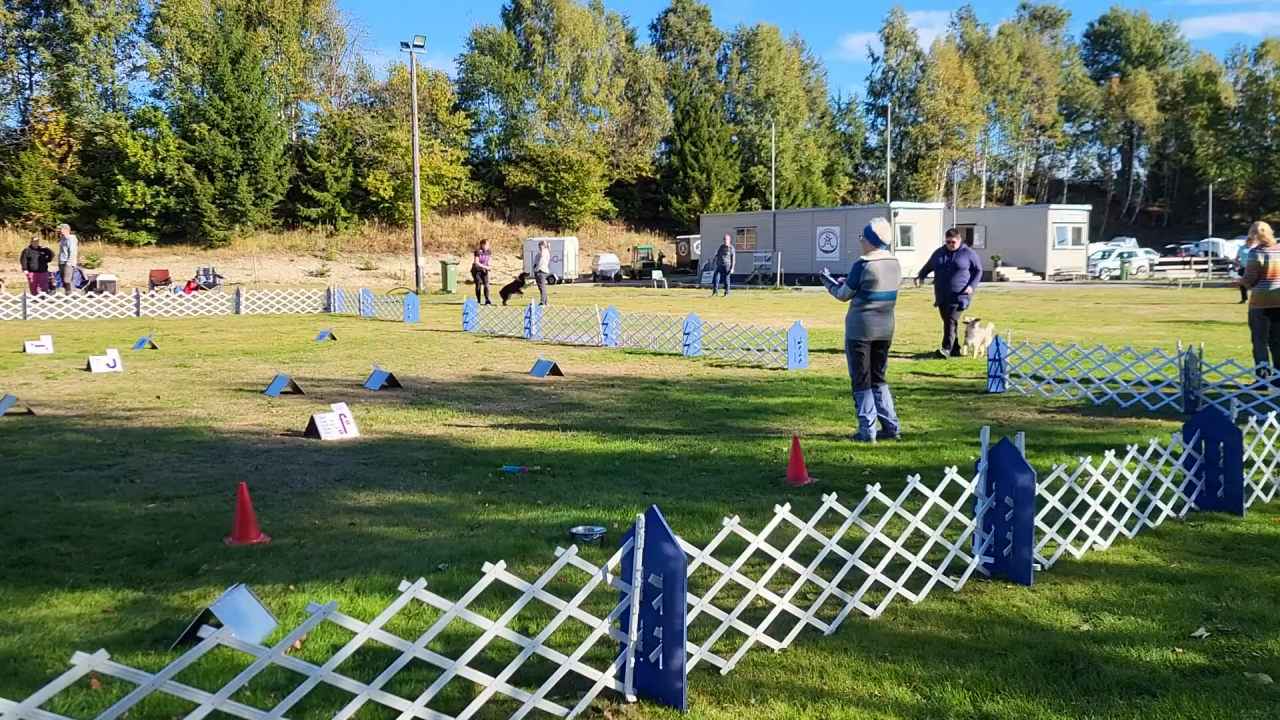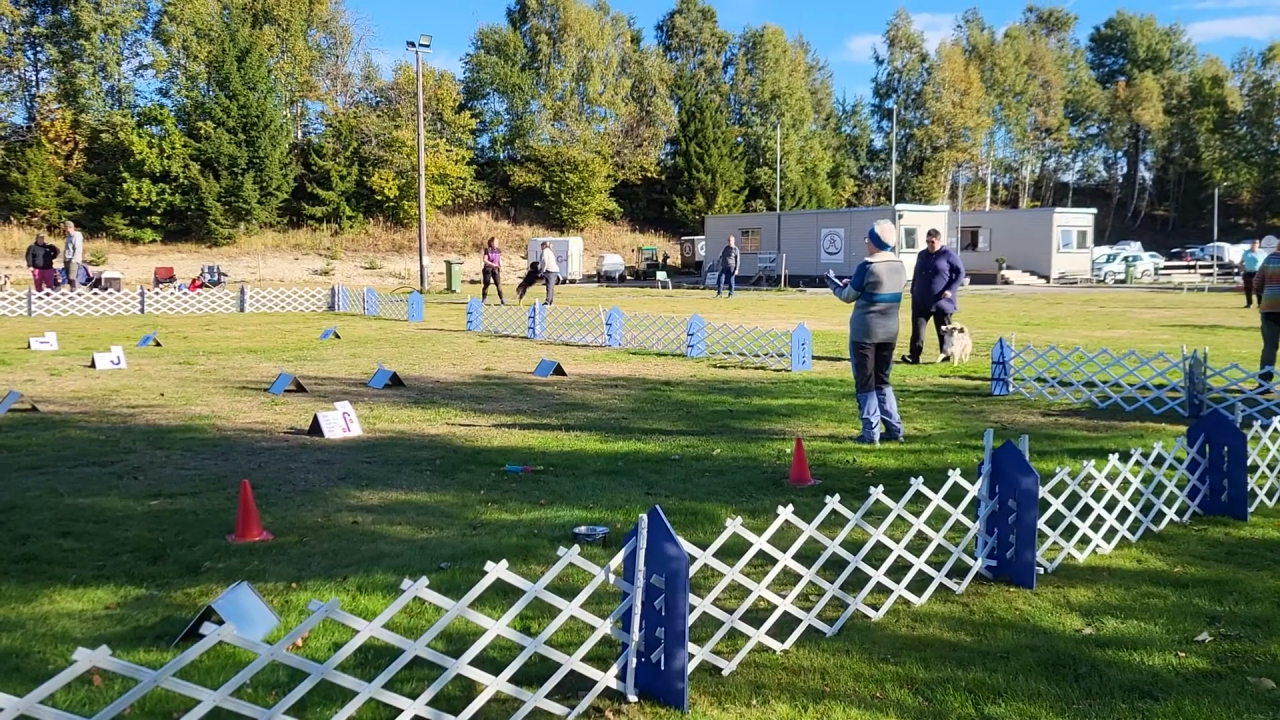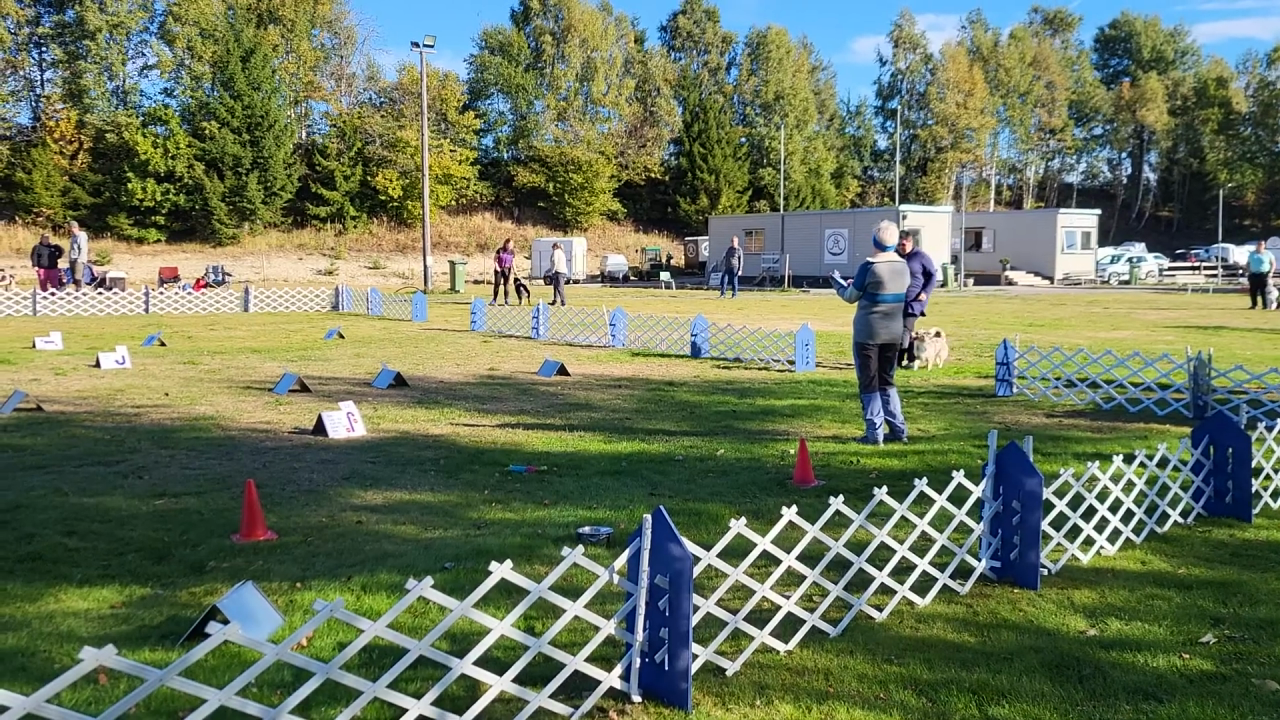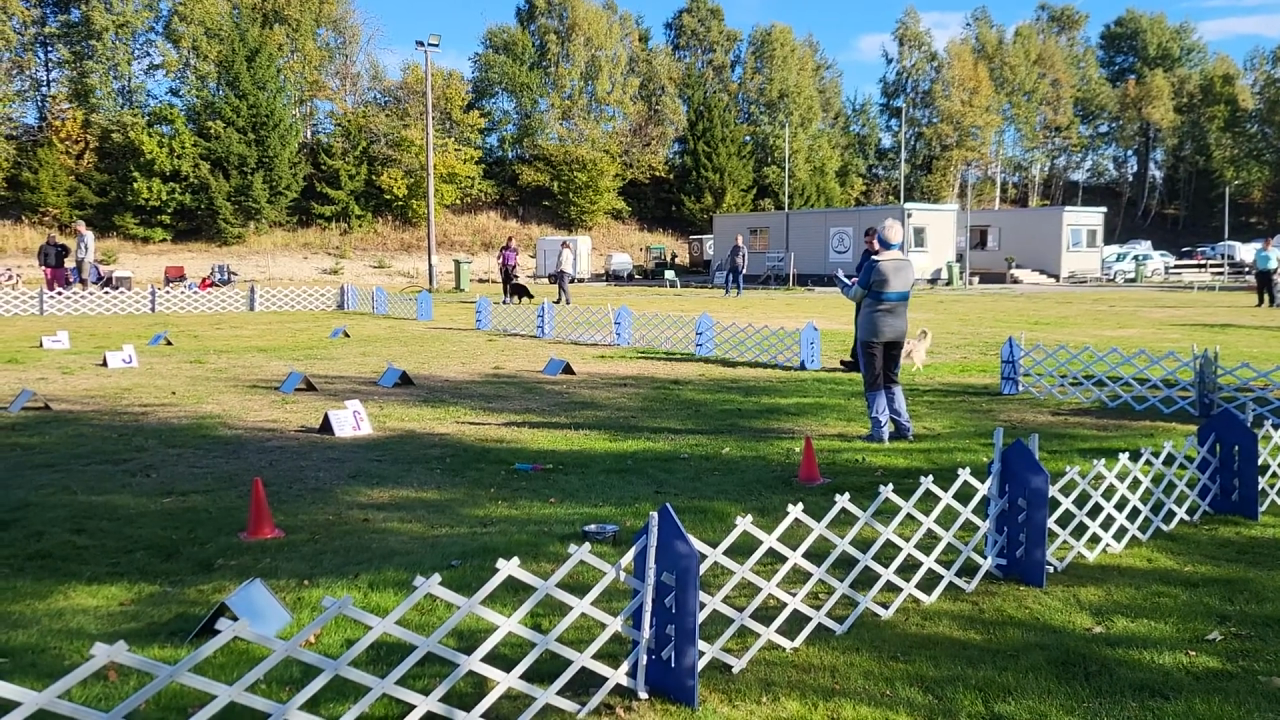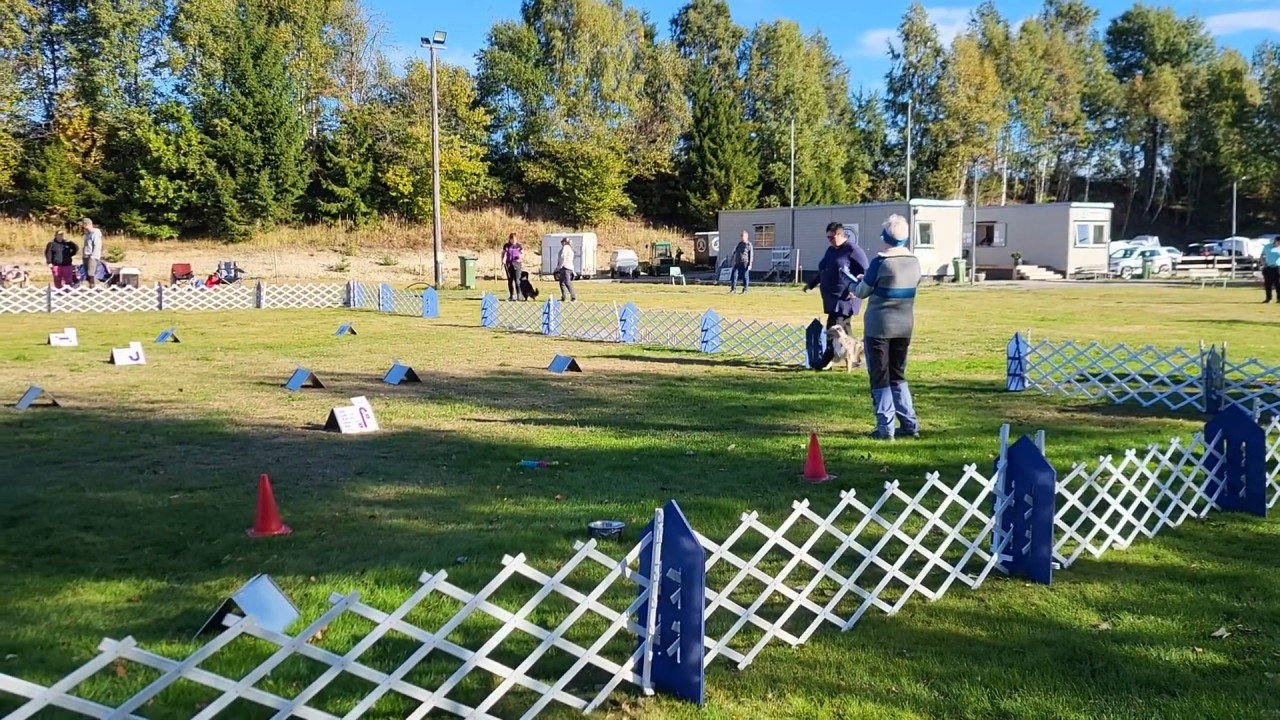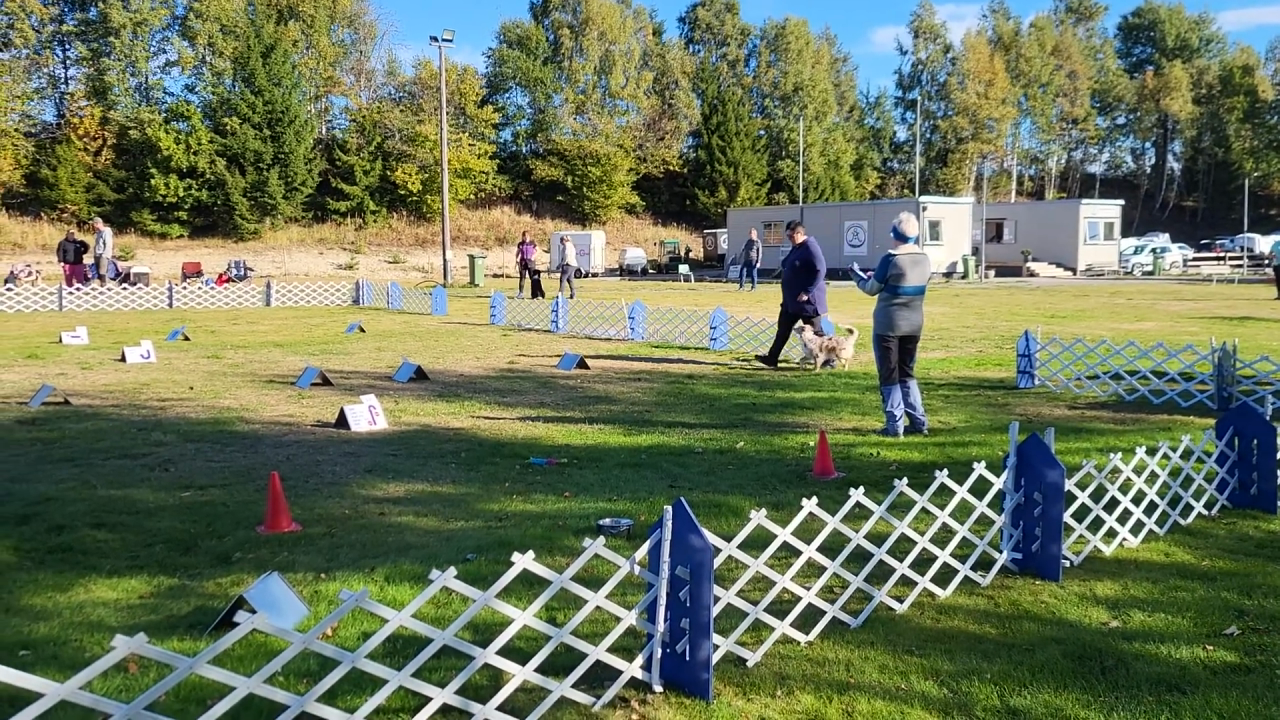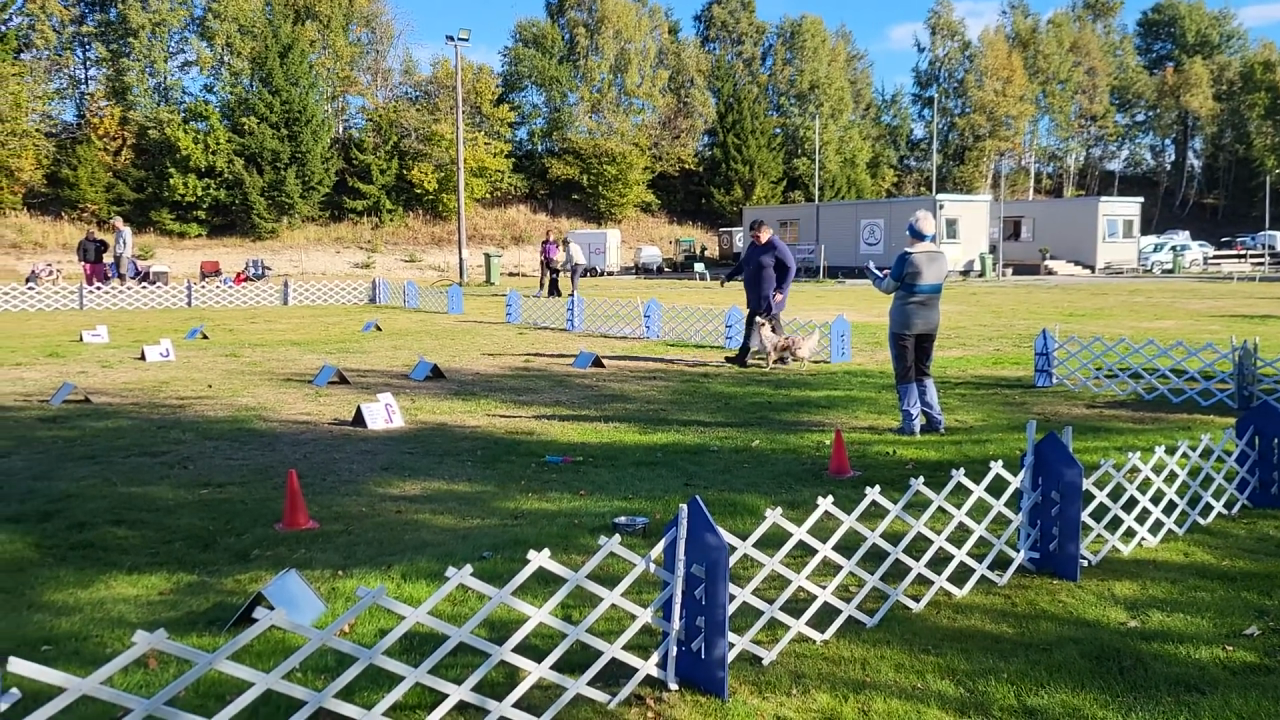
dt=0.5s
person 1, frame 1
left shoulder: (863, 265)
right shoulder: (895, 265)
left elbow: (844, 295)
left wrist: (829, 281)
right wrist: (846, 282)
left hip: (860, 329)
right hip: (885, 329)
left knee: (861, 381)
right knee: (878, 378)
left ankle: (867, 431)
right ankle: (891, 427)
person 1, frame 2
left shoulder: (867, 267)
right shoulder: (899, 267)
left elbow: (848, 297)
left wrist: (833, 283)
right wrist: (852, 284)
left hip: (865, 331)
right hip: (890, 331)
left knee: (865, 383)
right knee: (882, 381)
left ankle: (871, 433)
right ankle: (895, 429)
person 1, frame 3
left shoulder: (869, 267)
right shoulder: (904, 267)
left elbow: (851, 297)
left wrist: (838, 282)
left hip: (868, 332)
right hip: (894, 333)
left knee: (869, 384)
right knee: (887, 381)
left ankle: (874, 434)
right ankle: (898, 430)
person 1, frame 4
left shoulder: (874, 265)
right shoulder: (907, 266)
left elbow: (856, 296)
left wrist: (843, 282)
left hip: (872, 330)
right hip: (898, 330)
left knee: (874, 382)
right knee: (891, 379)
left ankle: (880, 432)
right ankle: (904, 428)
person 1, frame 5
left shoulder: (881, 262)
right shoulder: (914, 263)
left elbow: (862, 292)
left hip: (879, 327)
right hip: (904, 327)
left knee: (880, 378)
right knee: (898, 376)
left ankle: (886, 428)
right ankle: (910, 425)
person 1, frame 6
left shoulder: (891, 259)
right shoulder: (924, 260)
left elbow: (872, 289)
left wrist: (858, 275)
right wrist: (877, 277)
left hip: (888, 324)
right hip: (913, 324)
left knee: (889, 376)
right knee: (907, 374)
left ankle: (894, 425)
right ankle: (918, 422)
person 1, frame 7
left shoulder: (907, 258)
right shoulder: (941, 258)
left elbow: (888, 288)
left wrist: (873, 273)
right wrist: (893, 276)
left hip: (904, 323)
right hip: (930, 324)
left knee: (905, 374)
right knee: (923, 372)
left ankle: (911, 424)
right ankle: (935, 421)
